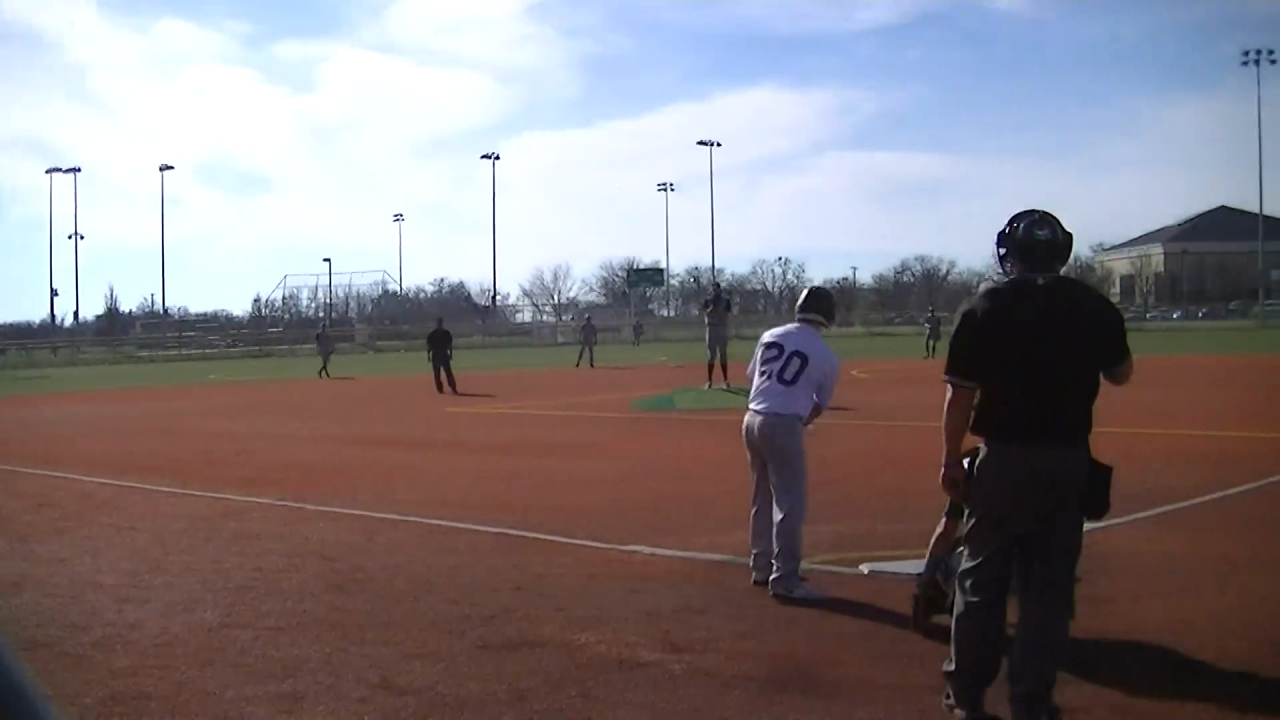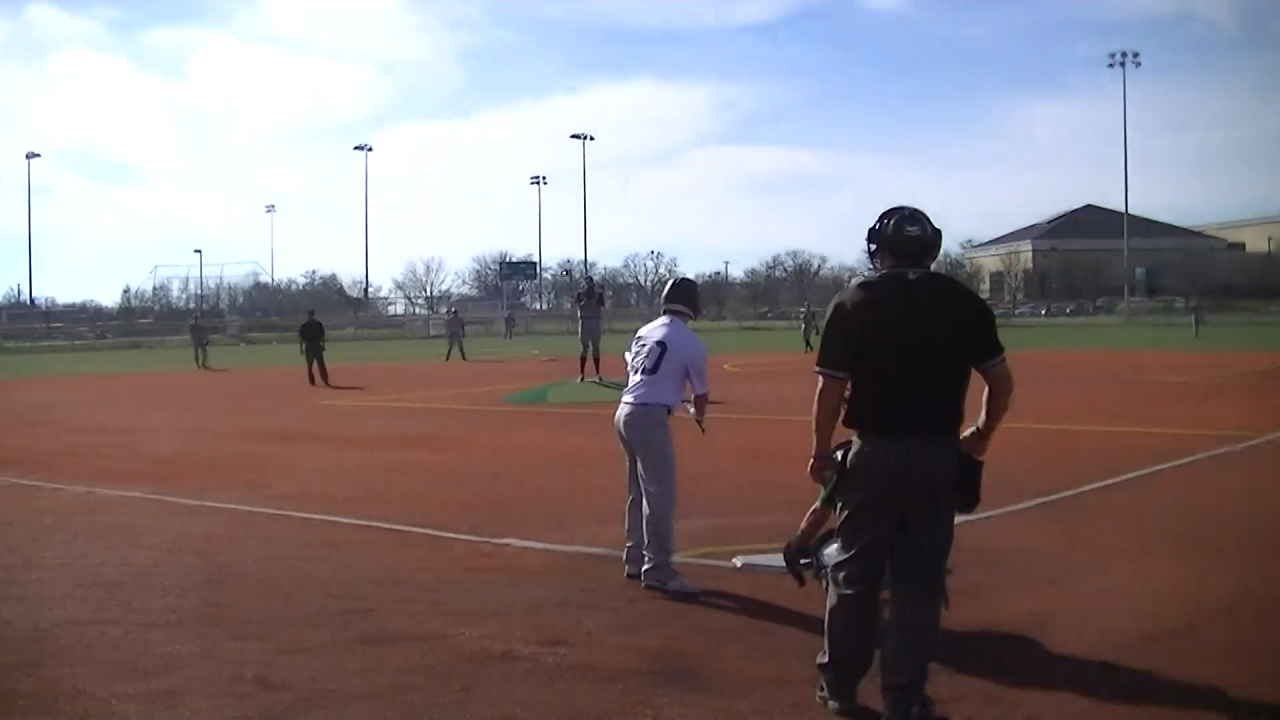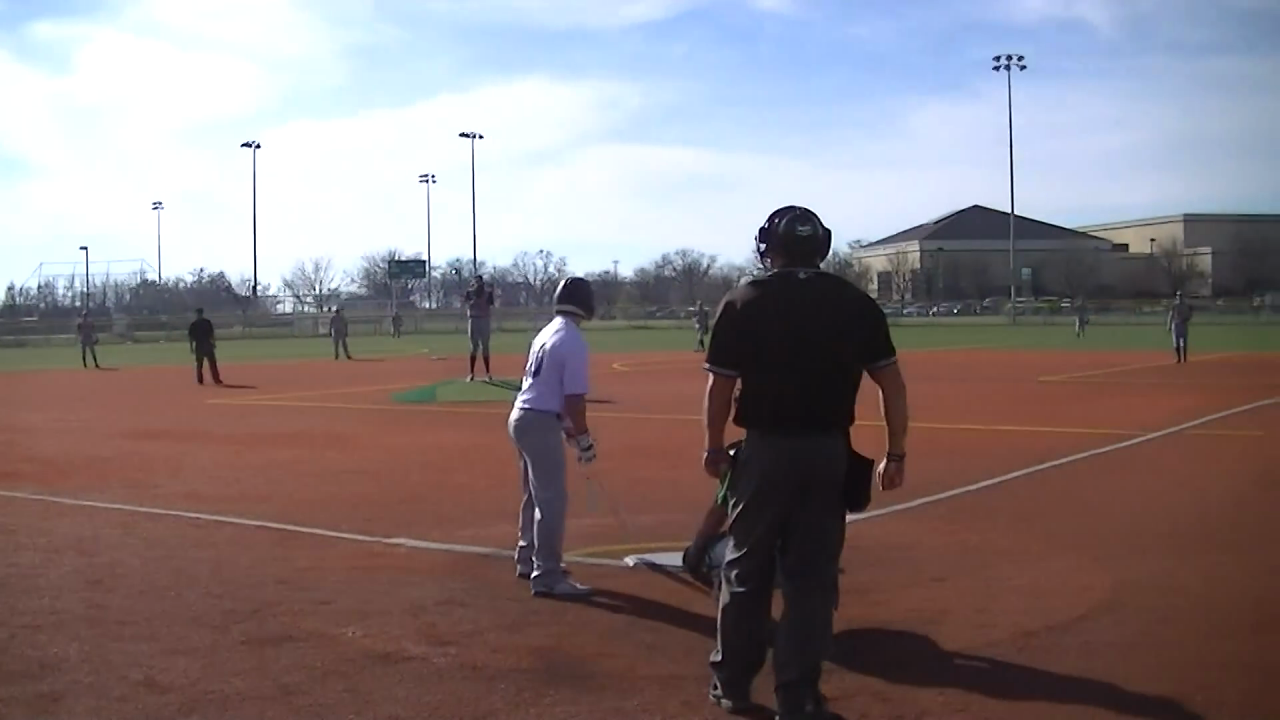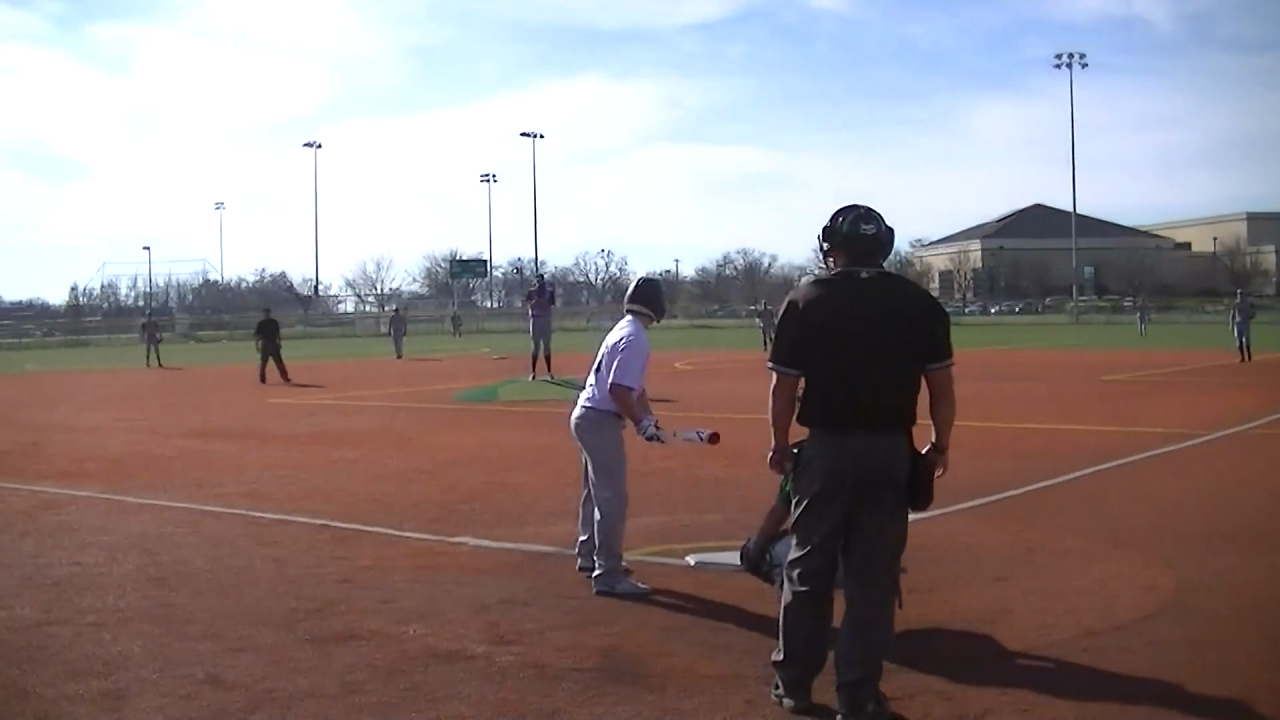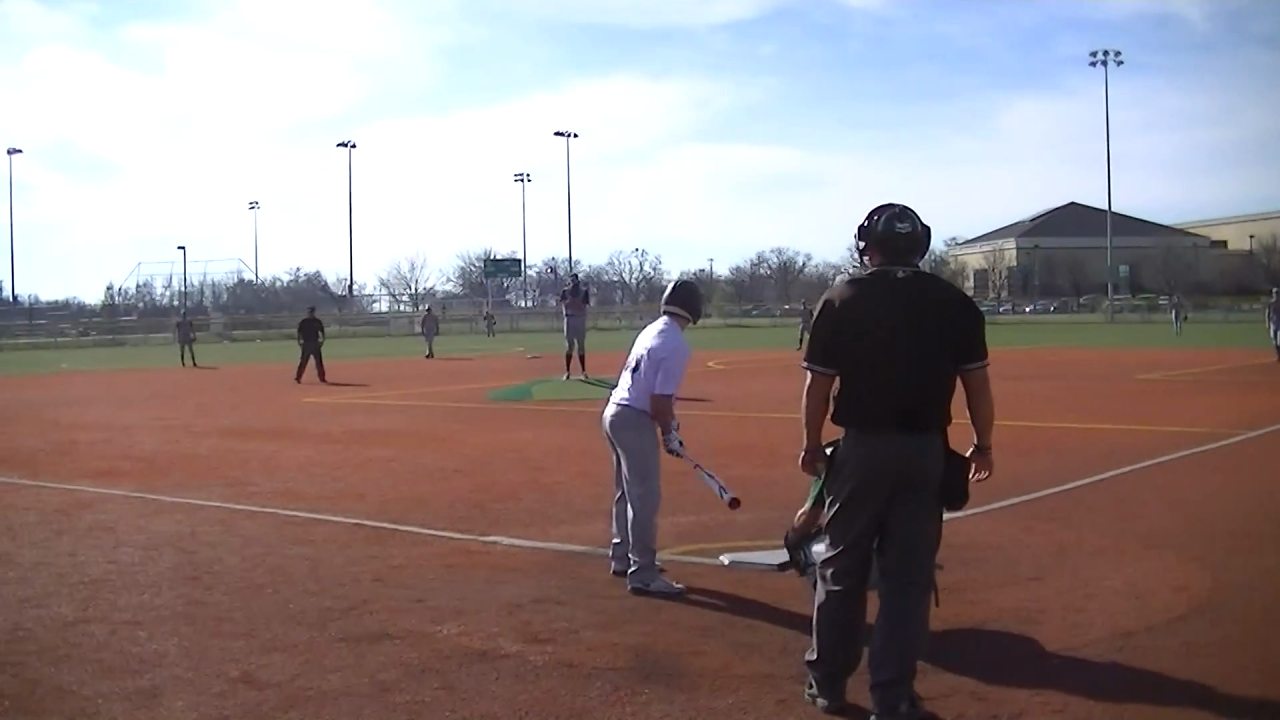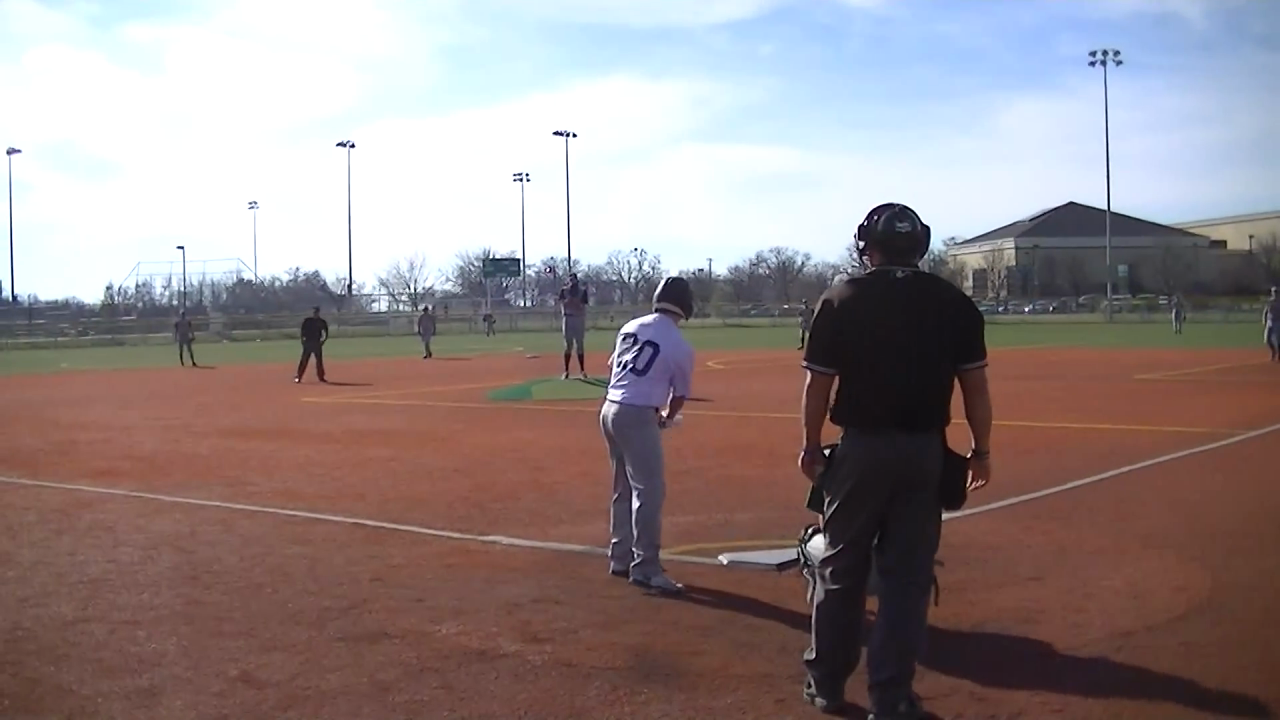
dt=0.3s
person 1, frame 1
left shoulder: (983, 309)
right shoulder: (1094, 306)
left elbow: (960, 396)
right elbow: (1121, 374)
left wrist: (950, 462)
left hip: (1004, 460)
right hip: (1067, 461)
left knee: (982, 580)
right knee: (1050, 586)
person 1, frame 2
left shoulder: (854, 303)
right shoulder: (964, 303)
left elbow: (831, 388)
right elbow: (1001, 383)
left wrist: (821, 451)
right wrist: (983, 431)
left hip: (876, 452)
right hip: (939, 454)
left knee: (854, 572)
right knee: (921, 579)
person 1, frame 3
left shoulder: (744, 301)
right shoulder: (855, 303)
left elbow: (720, 385)
right elbow: (891, 383)
left wrist: (714, 445)
right wrist: (895, 453)
left hip: (765, 450)
right hip: (828, 451)
left knee: (746, 570)
right knee: (813, 577)
person 1, frame 4
left shoulder: (806, 300)
right shoulder: (919, 303)
left elbow: (784, 384)
right elbow: (942, 386)
left wrist: (780, 444)
right wrist: (940, 446)
left hip: (827, 449)
right hip: (891, 451)
left knee: (808, 569)
right knee: (874, 576)
person 1, frame 5
left shoulder: (842, 300)
right shoulder: (954, 303)
left elbow: (818, 384)
right elbow: (977, 383)
left wrist: (811, 445)
right wrist: (982, 445)
left hip: (862, 449)
right hip: (925, 451)
left knee: (842, 569)
right knee: (909, 576)
person 1, frame 6
left shoulder: (841, 299)
right shoulder: (953, 303)
left elbow: (818, 384)
right elbow: (975, 385)
left wrist: (811, 446)
right wrist: (980, 450)
left hip: (861, 449)
right hip: (924, 451)
left knee: (841, 568)
right knee: (908, 575)
person 2, frame 1
left shoulder: (770, 336)
right shoulder: (827, 357)
left elbow: (751, 377)
right elbow: (820, 405)
right wrist: (802, 422)
left hip: (752, 419)
right hip: (783, 426)
left knee: (764, 498)
right knee: (790, 503)
left ankle: (763, 567)
right ankle: (785, 579)
person 2, frame 2
left shoulder: (644, 331)
right shoulder: (692, 344)
right elbow: (701, 393)
right wrist: (699, 415)
left hip: (625, 411)
right hip: (650, 417)
left knee: (639, 491)
right knee: (660, 494)
left ankle: (636, 560)
right ankle: (657, 570)
person 2, frame 3
left shoulder: (546, 333)
right shoulder: (574, 342)
right elbow: (574, 396)
left wrist: (567, 427)
right wrist: (584, 436)
left hip: (521, 416)
right hip: (540, 421)
left knee: (535, 494)
right knee: (552, 499)
left ankle: (529, 560)
right ankle: (546, 576)
person 2, frame 4
left shoulder: (622, 330)
right shoulder: (636, 339)
left elbow: (635, 386)
right elbow: (617, 389)
left wrist: (647, 417)
right wrist: (641, 423)
left hip: (586, 414)
right hip: (600, 420)
left knee: (596, 491)
right knee: (611, 498)
left ankle: (589, 556)
right ankle: (607, 576)
person 2, frame 5
left shoulder: (651, 331)
right shoulder: (678, 346)
right elbow: (661, 398)
left wrist: (671, 428)
right wrist: (669, 433)
left hip: (614, 411)
right hip: (634, 419)
left knee: (627, 491)
right knee: (644, 496)
left ankle: (622, 557)
right ankle: (642, 574)
person 2, frame 6
left shoulder: (630, 327)
right shoulder: (681, 347)
right elbow: (680, 395)
right wrist: (666, 418)
left hip: (610, 409)
right hip: (637, 416)
left knee: (624, 489)
right knee: (649, 491)
left ankle: (621, 557)
right ankle: (645, 567)
